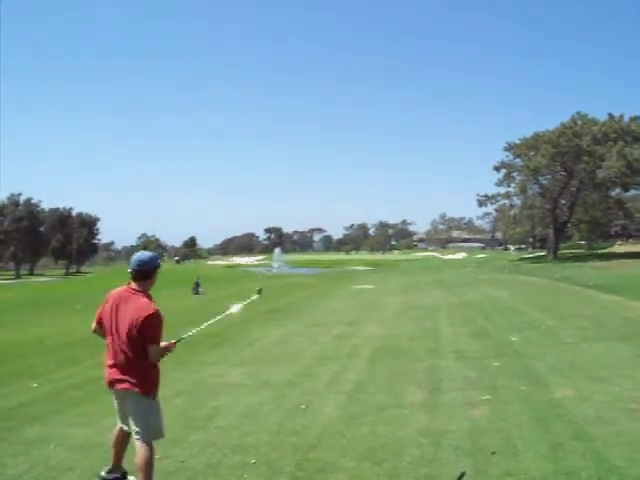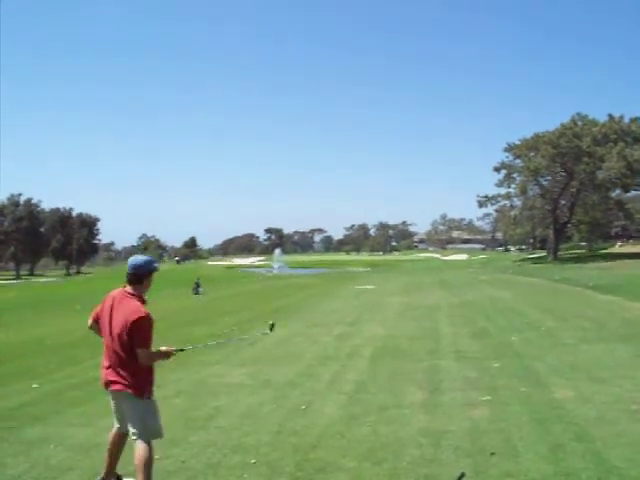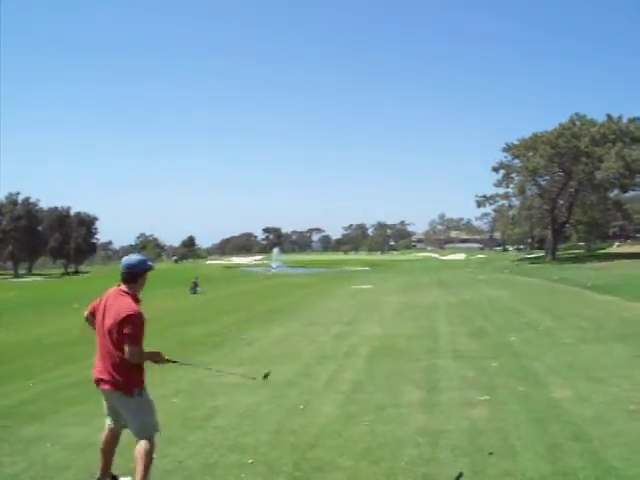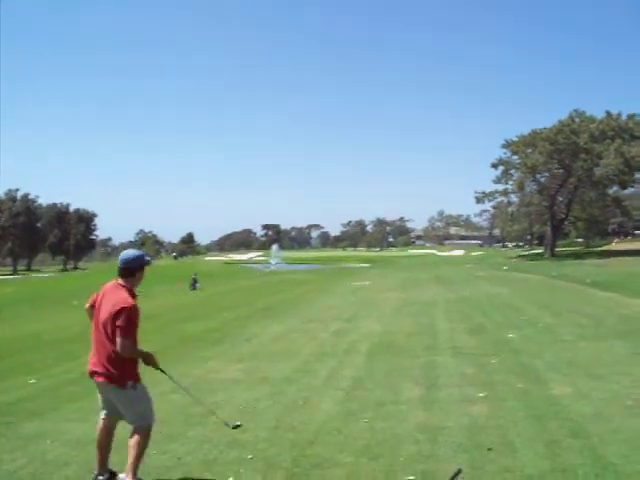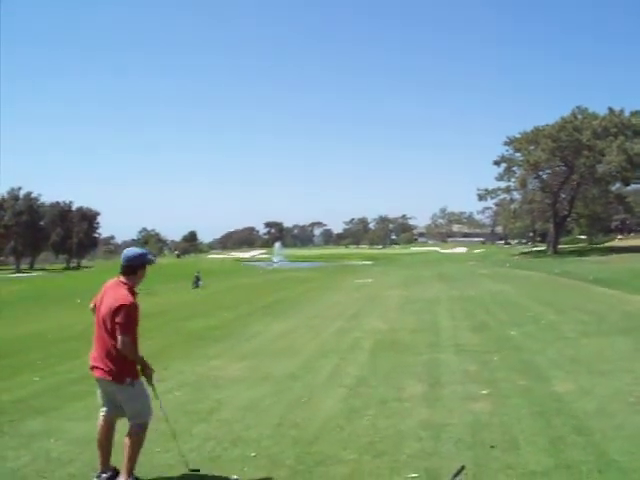
dt=0.1s
person 1, frame 1
left shoulder: (113, 296)
right shoulder: (149, 311)
left elbow: (97, 328)
right elbow: (154, 356)
right wrist: (165, 347)
left hip: (116, 376)
right hip: (138, 382)
left knee: (125, 425)
right knee: (144, 439)
person 1, frame 2
left shoulder: (112, 297)
right shoulder: (141, 315)
left elbow: (92, 324)
right elbow: (144, 359)
right wrist: (162, 353)
left hip: (113, 378)
right hip: (134, 384)
left knee: (121, 428)
right knee: (145, 439)
person 1, frame 3
left shoulder: (108, 295)
right shoulder: (132, 312)
left elbow: (88, 317)
right elbow: (132, 356)
right wrist: (154, 356)
left hip: (105, 377)
right hip: (125, 382)
left knee: (114, 426)
right knee: (146, 436)
person 1, frame 4
left shoulder: (107, 289)
right shoulder: (128, 305)
left elbow: (89, 309)
right elbow: (124, 348)
right wrist: (146, 356)
left hip: (100, 368)
right hip: (120, 375)
left knee: (107, 420)
right knee: (144, 424)
person 1, frame 5
left shoulder: (110, 286)
right shoulder: (127, 302)
left elbow: (94, 308)
right elbow: (124, 346)
right wrist: (144, 364)
left hip: (101, 365)
right hip: (120, 371)
left knee: (107, 417)
right knee: (140, 422)
